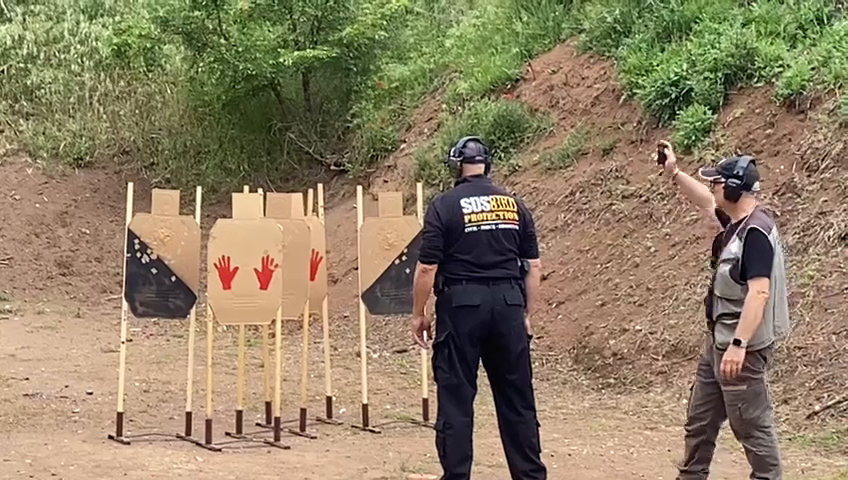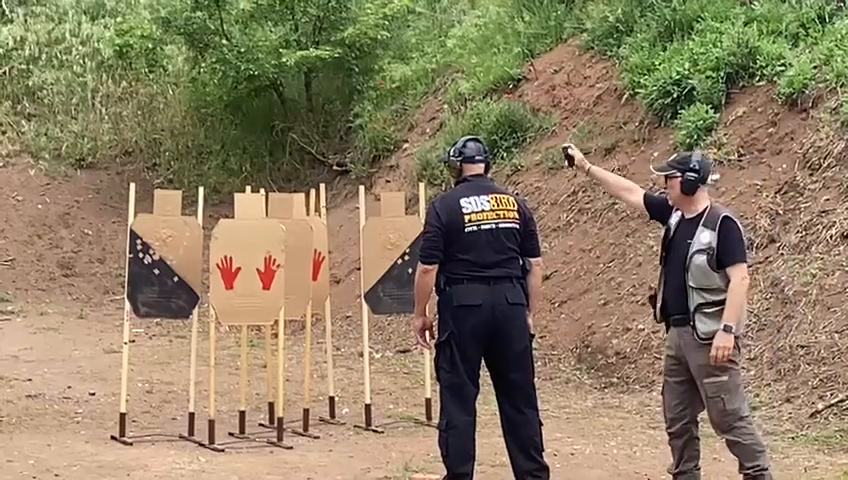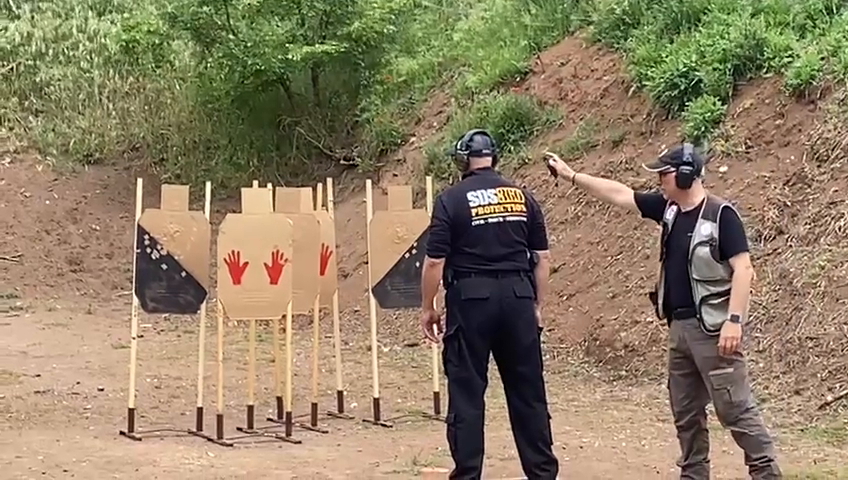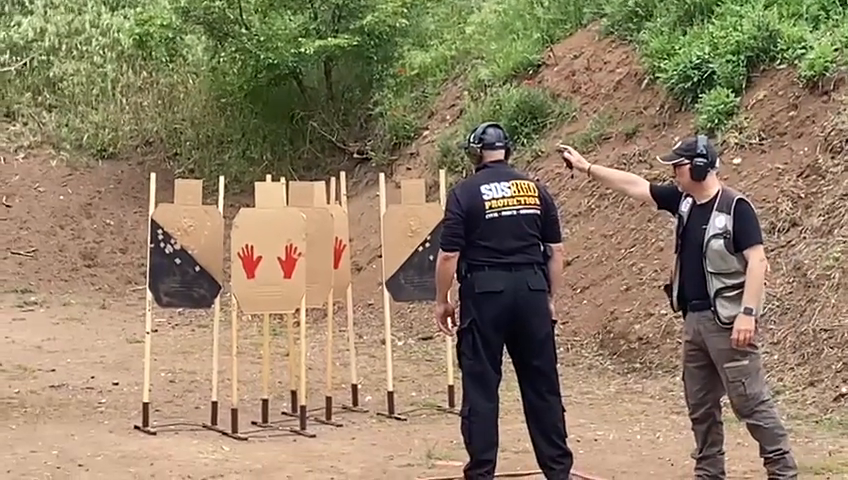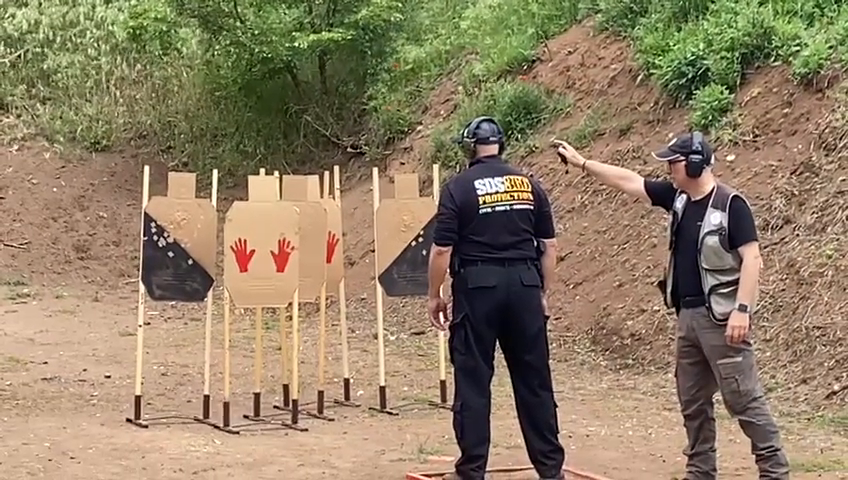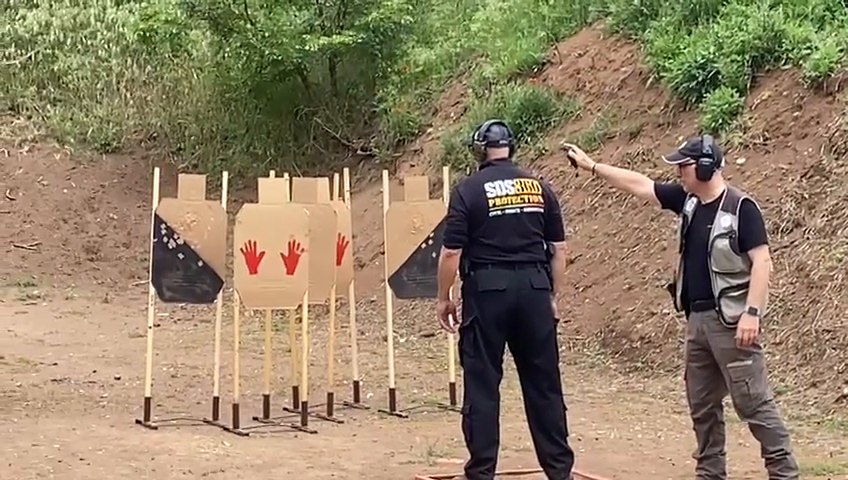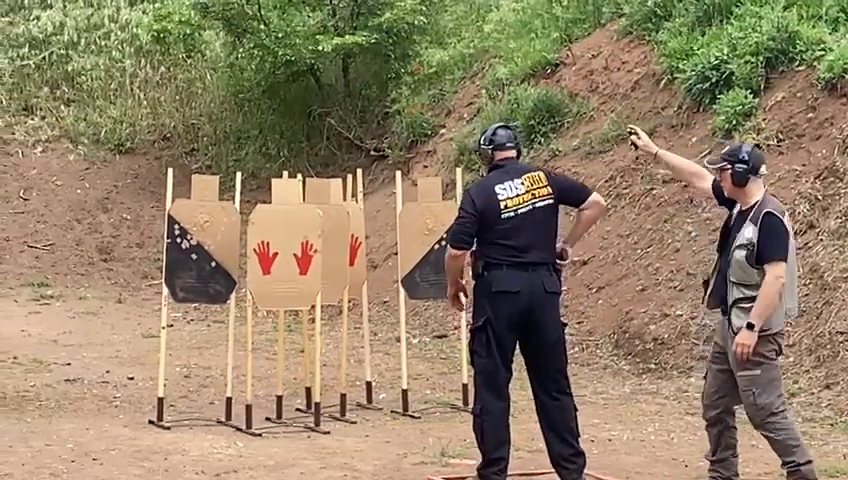
dt=0.7s
person 1, frame 1
left shoulder: (445, 205)
right shoulder: (514, 204)
left elbow: (427, 267)
right elbow: (533, 266)
left wrist: (418, 314)
right wrist: (527, 313)
left hip: (461, 305)
right hip: (507, 304)
left knee: (456, 397)
right knee: (517, 397)
person 1, frame 2
left shoulder: (444, 205)
right shoulder: (515, 203)
left elbow: (427, 268)
right elbow: (534, 265)
left wrist: (420, 314)
right wrist: (530, 312)
left hip: (463, 305)
right hip: (509, 303)
left knee: (458, 397)
right knee: (519, 396)
person 1, frame 3
left shoulder: (452, 199)
right shoulder: (523, 196)
left elbow: (434, 262)
right elbow: (542, 257)
left wrist: (428, 307)
right wrist: (537, 304)
left hip: (471, 298)
right hip: (517, 296)
left knee: (466, 391)
right knee: (528, 390)
person 1, frame 4
left shoulder: (464, 192)
right shoulder: (536, 189)
left elbow: (448, 255)
right elbow: (555, 249)
left wrist: (442, 300)
right wrist: (550, 296)
left hip: (484, 292)
right hip: (531, 289)
left knee: (480, 385)
right knee: (542, 383)
person 1, frame 5
left shoulder: (458, 186)
right shoulder: (529, 184)
left elbow: (442, 249)
right elbow: (549, 244)
left wrist: (434, 295)
right wrist: (543, 290)
left hip: (477, 286)
right hip: (524, 285)
left knee: (473, 380)
right knee: (534, 379)
person 1, frame 6
left shoulder: (468, 189)
right shoulder: (539, 187)
left elbow: (451, 252)
right elbow: (558, 248)
left wrist: (444, 298)
right wrist: (554, 295)
left hip: (487, 289)
right hip: (533, 288)
left knee: (482, 383)
right knee: (544, 382)
person 1, frame 7
left shoulder: (479, 191)
right shoulder: (546, 179)
left elbow: (456, 251)
right elbow: (595, 203)
left wrist: (454, 286)
right wrist: (569, 241)
left hip: (498, 289)
right hip: (543, 287)
left knee: (492, 384)
right knee: (553, 384)
person 2, frame 1
left shoulder: (756, 232)
right shoulder: (737, 220)
left elbow: (759, 293)
right elbow: (708, 204)
left wrist: (738, 344)
right wrist: (675, 173)
left hip: (741, 344)
right hip: (718, 339)
left knee: (750, 423)
right knee: (700, 418)
person 2, frame 2
left shoulder: (722, 223)
right shoulder: (674, 213)
left elbow: (740, 278)
right elbow: (630, 192)
left wrist: (727, 330)
right wrist: (586, 167)
left hip: (708, 337)
right hip: (677, 334)
left knee: (729, 417)
right knee: (678, 419)
person 2, frame 3
left shoulder: (721, 214)
right shoulder: (669, 208)
left elbow: (743, 268)
right elbow: (619, 193)
left wrist: (734, 319)
right wrist: (571, 175)
left hip: (712, 329)
right hip: (679, 327)
left knee: (735, 409)
right knee: (685, 411)
person 2, frame 4
left shoulder: (735, 206)
right shoulder: (684, 200)
left elbow: (757, 261)
right elbow: (634, 184)
left wrist: (748, 312)
right wrist: (587, 167)
left hip: (726, 320)
right hip: (694, 319)
left knee: (750, 401)
right knee: (700, 404)
person 2, frame 5
left shoulder: (730, 203)
right shoulder: (677, 196)
left elbow: (751, 258)
right elbow: (629, 180)
left wrist: (742, 309)
right wrist: (582, 162)
left hip: (720, 317)
right hip: (687, 315)
left knee: (743, 398)
right knee: (692, 400)
person 2, frame 6
left shoulder: (741, 206)
right shoulder: (688, 200)
left elbow: (762, 262)
right elbow: (639, 183)
left wrist: (752, 312)
right wrist: (592, 165)
left hip: (731, 321)
right hip: (697, 319)
left knee: (753, 402)
right knee: (702, 404)
person 2, frame 7
left shoulder: (769, 218)
right shoulder: (740, 204)
left elbow: (776, 279)
right elbow: (697, 177)
left wrist: (751, 328)
right wrist: (654, 150)
left hip: (754, 329)
right hip: (733, 324)
left knee: (765, 410)
right knee: (715, 405)
